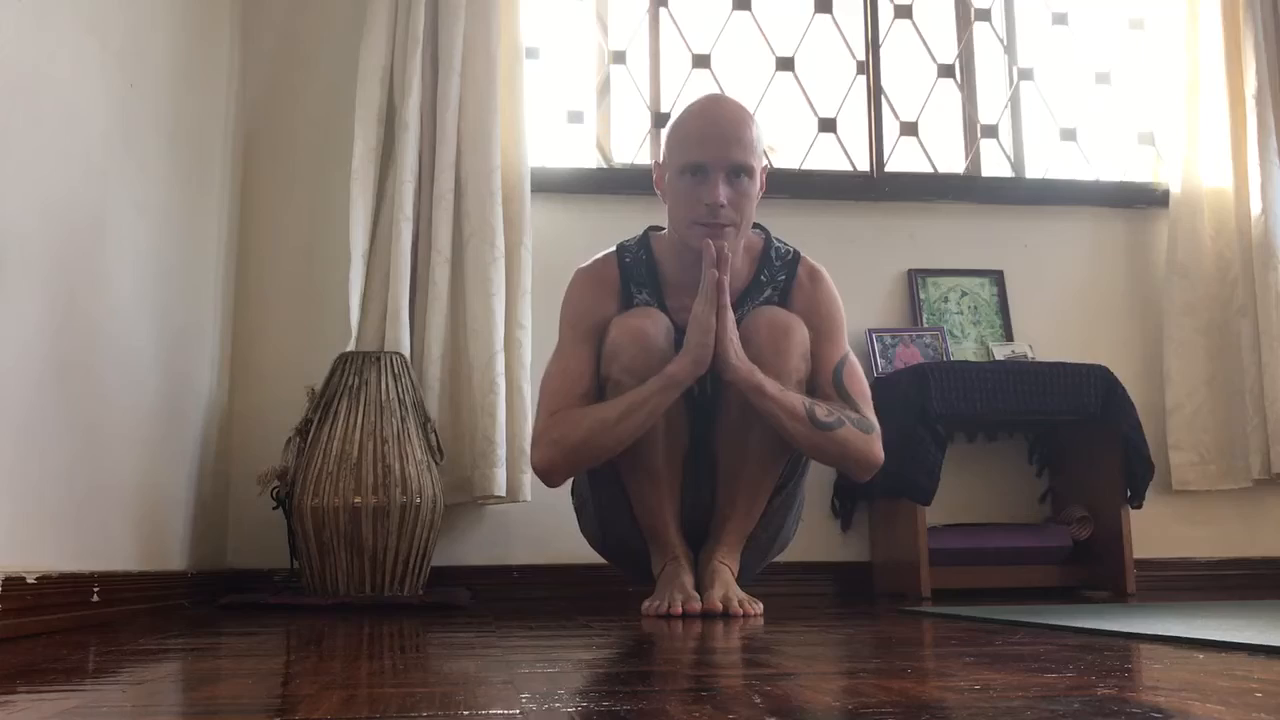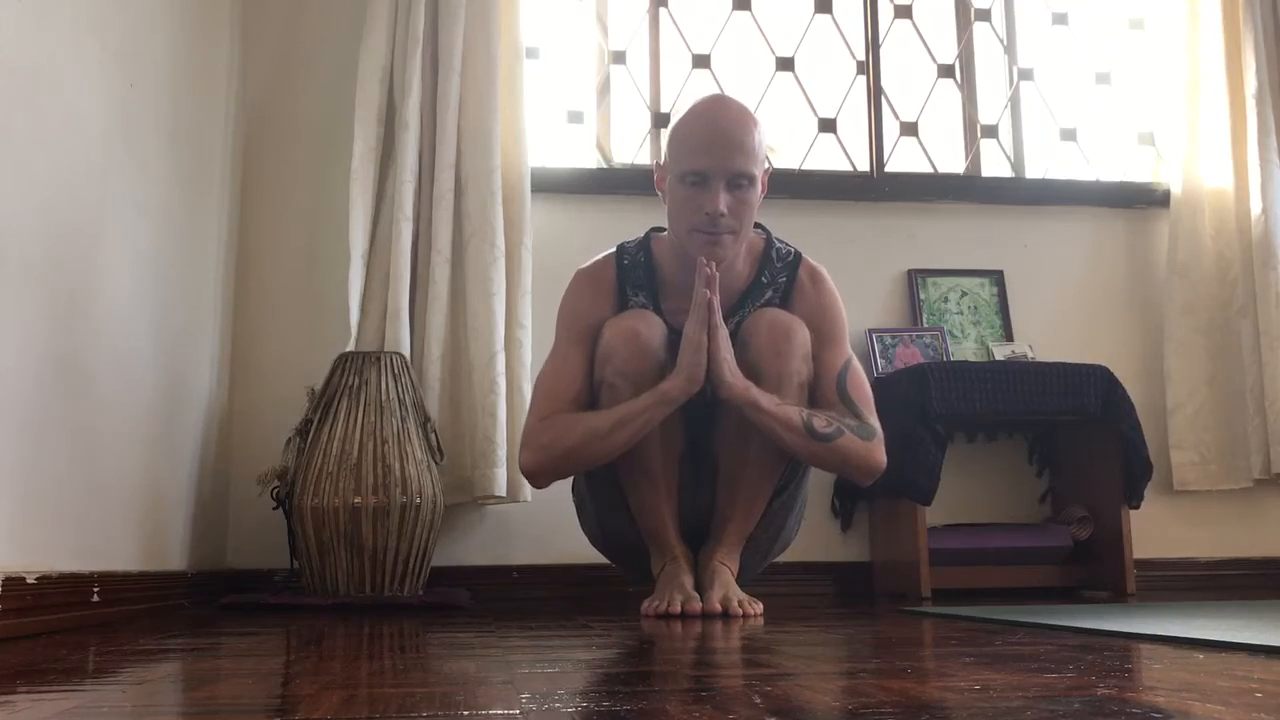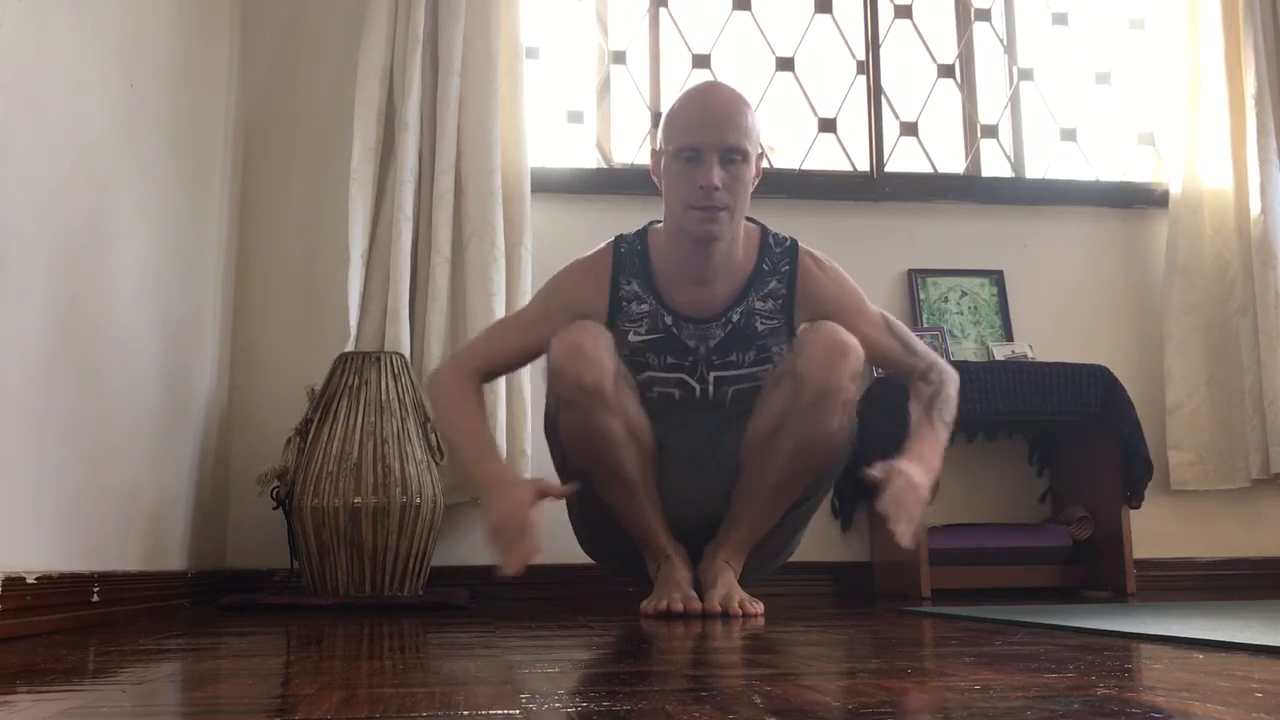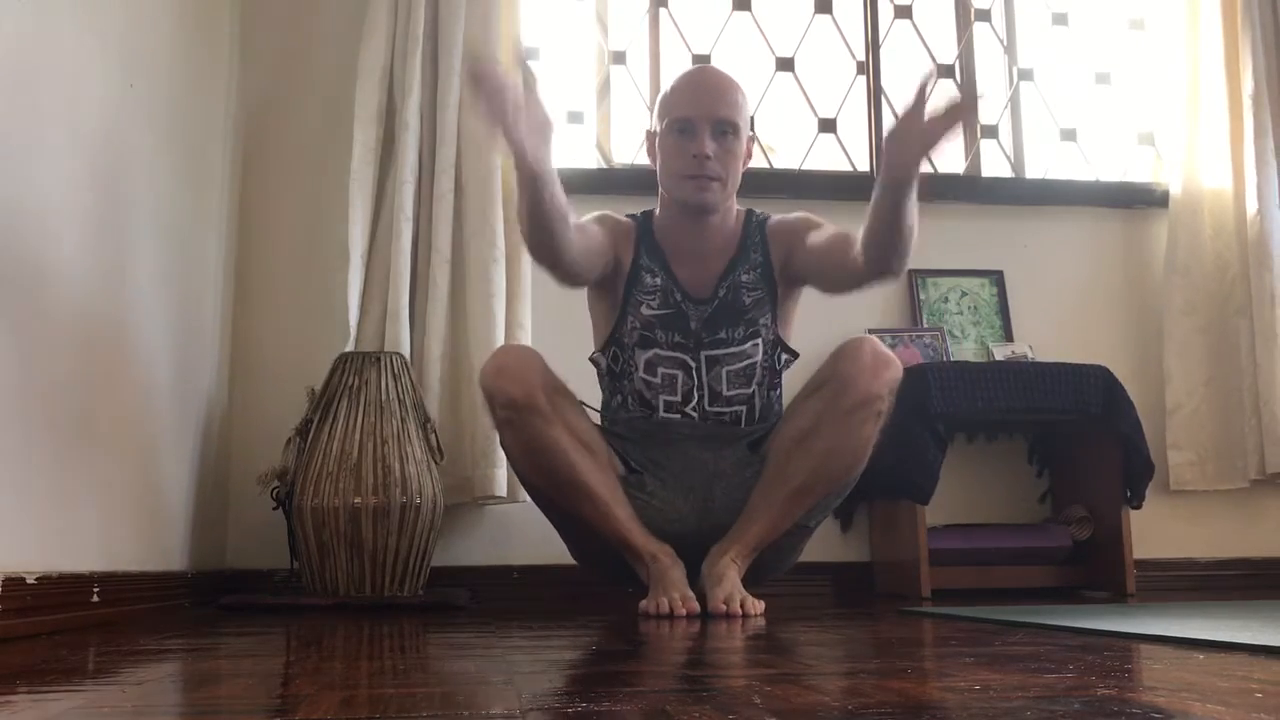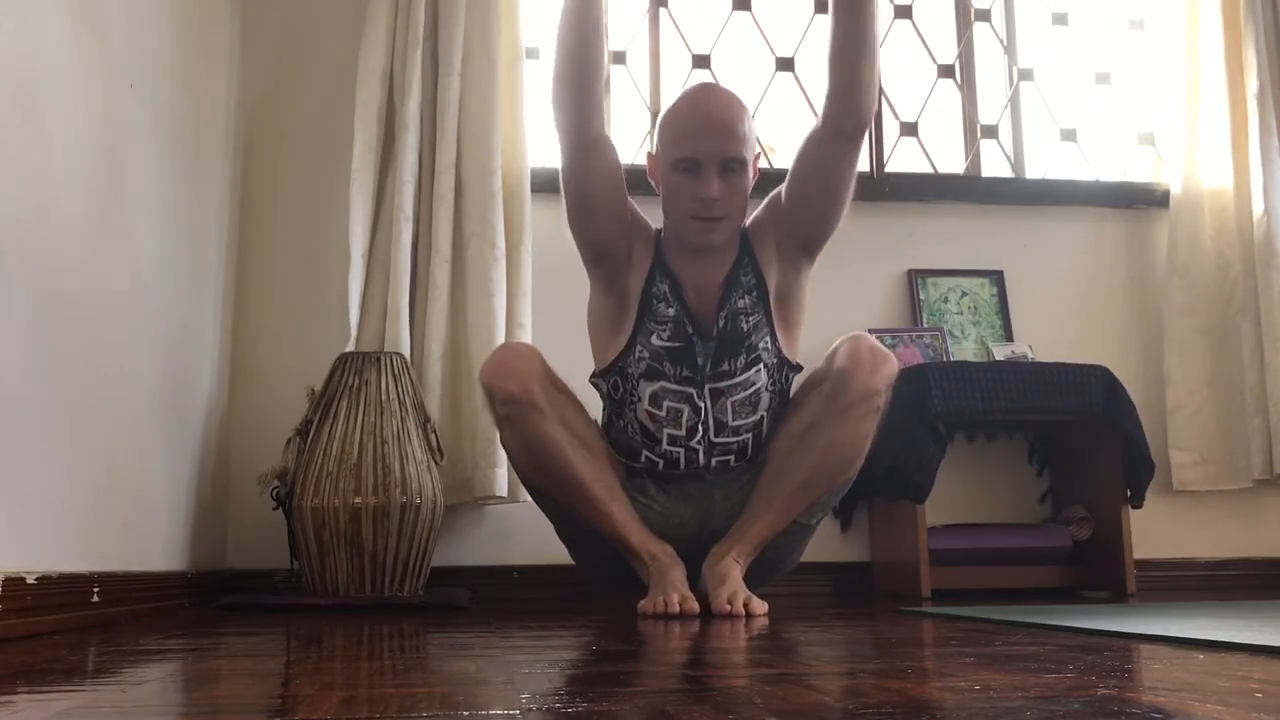
dt=1s
person 1, frame 1
left shoulder: (802, 283)
right shoulder: (602, 281)
left elbow: (866, 453)
right elbow: (549, 457)
left wrist: (743, 370)
right wrist: (682, 367)
left hip: (749, 522)
right hip: (634, 521)
left knee: (780, 330)
right knee: (636, 333)
left ankle: (722, 561)
right ankle: (670, 562)
person 1, frame 2
left shoulder: (803, 285)
right shoulder: (602, 283)
left elbow: (868, 455)
right elbow: (538, 457)
left wrist: (739, 386)
right wrist: (676, 385)
left hip: (751, 521)
right hip: (636, 521)
left knee: (780, 333)
right knee: (631, 335)
left ankle: (722, 560)
right ankle: (670, 562)
person 1, frame 3
left shoulder: (800, 274)
right shoulder: (602, 275)
left elbow: (931, 372)
right elbow: (454, 376)
left wrist: (919, 462)
right wrist: (496, 485)
left hip: (754, 518)
right hip: (629, 518)
left knee: (833, 349)
right knee: (575, 349)
left ankle: (727, 560)
right ankle: (665, 559)
person 1, frame 4
left shoulder: (784, 244)
right shoulder: (619, 246)
left elbow: (872, 257)
right elbow: (561, 249)
left wrist: (895, 186)
right wrist: (533, 164)
left hip: (760, 510)
right hip: (629, 508)
left knee: (869, 366)
right knee: (509, 373)
left ankle: (733, 560)
right ankle: (655, 562)
person 1, frame 5
left shoulder: (778, 253)
right shoulder: (624, 259)
left elbow: (849, 120)
right elbow: (580, 136)
left hip: (758, 523)
right hip: (626, 523)
left knee: (866, 364)
right knee: (509, 371)
left ankle: (732, 560)
right ankle: (654, 560)
